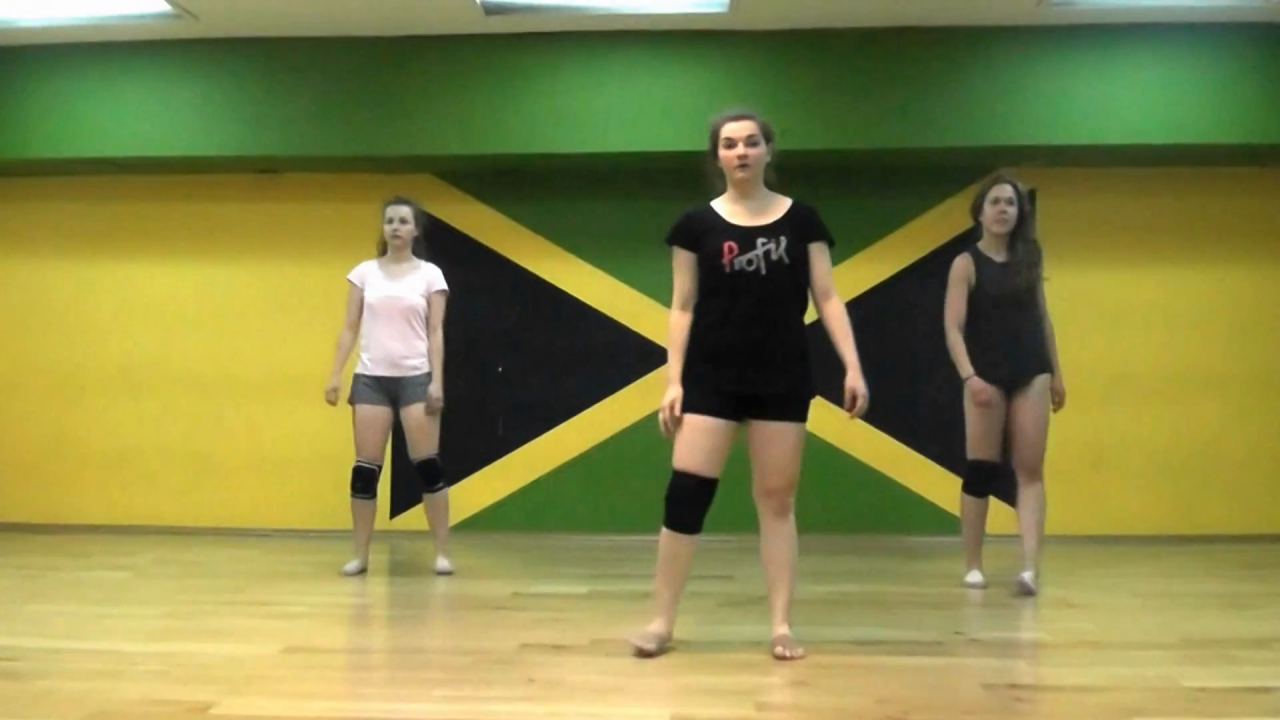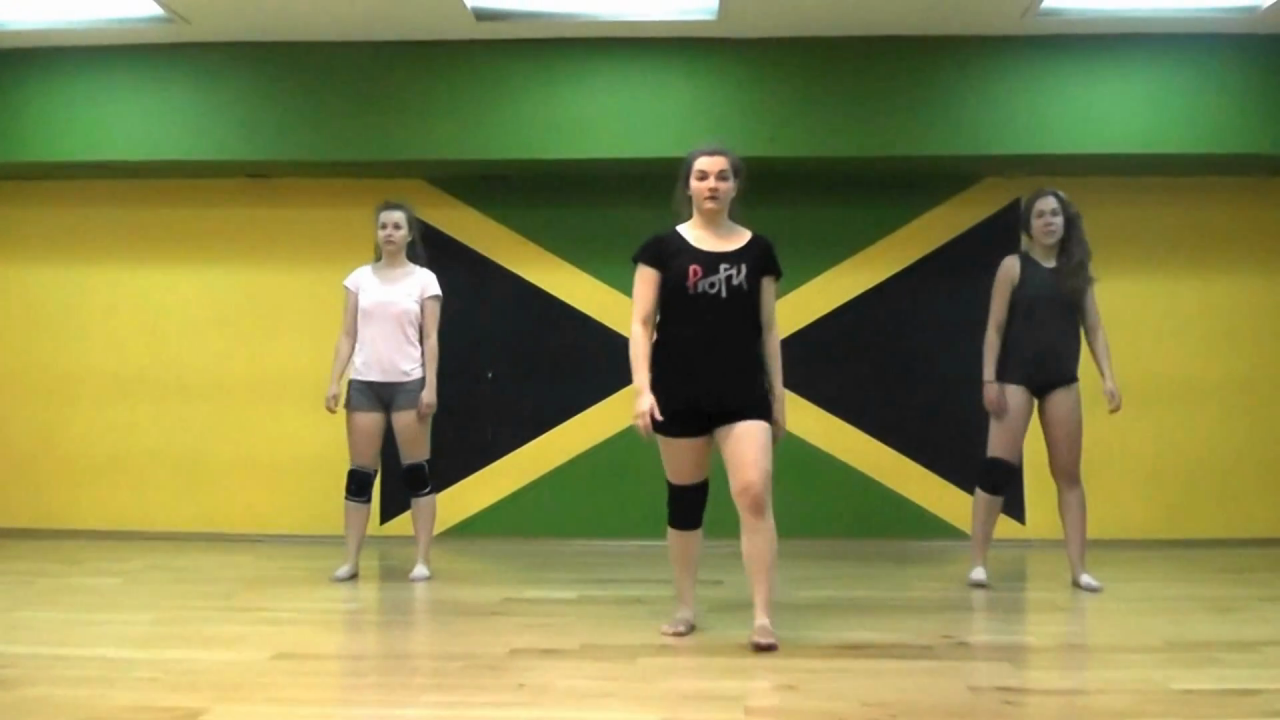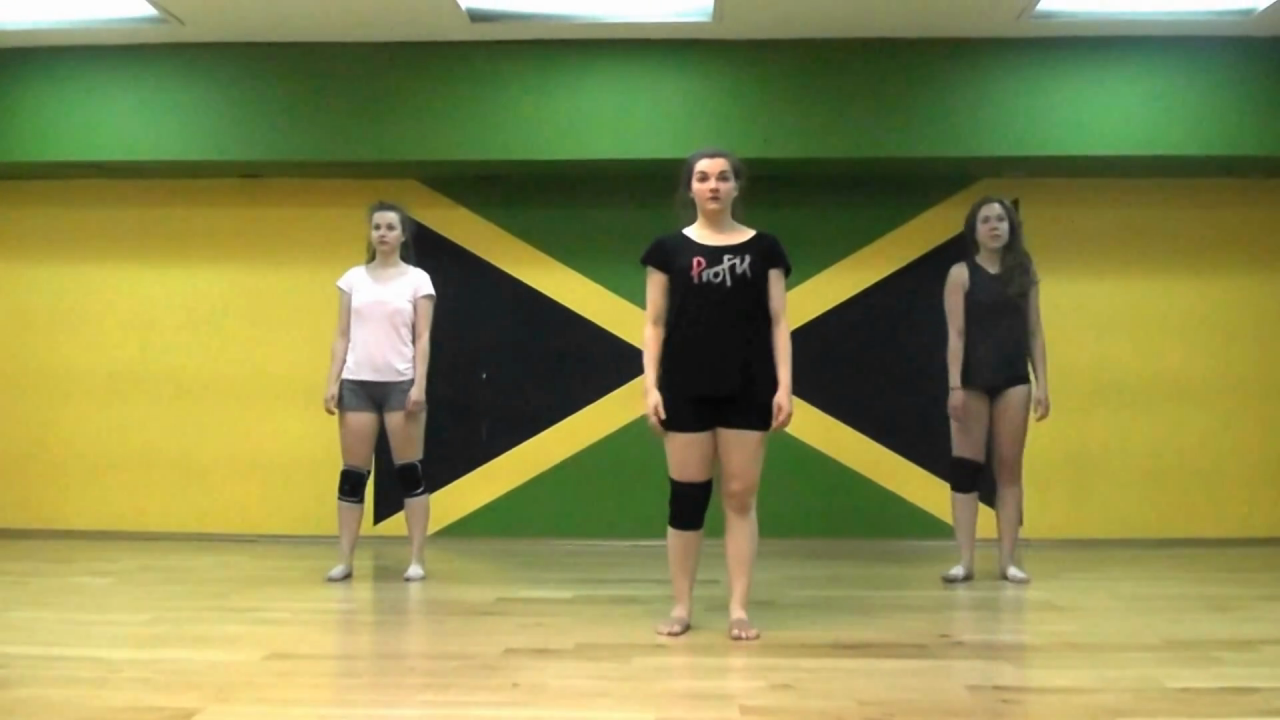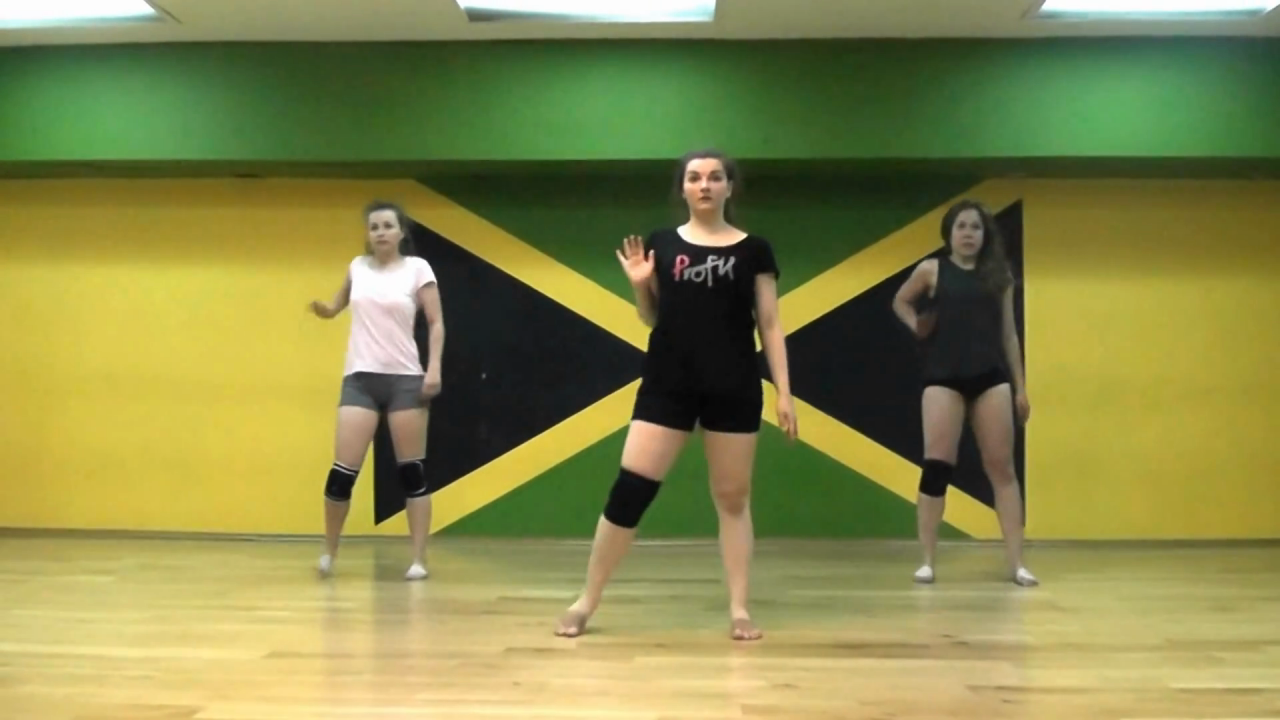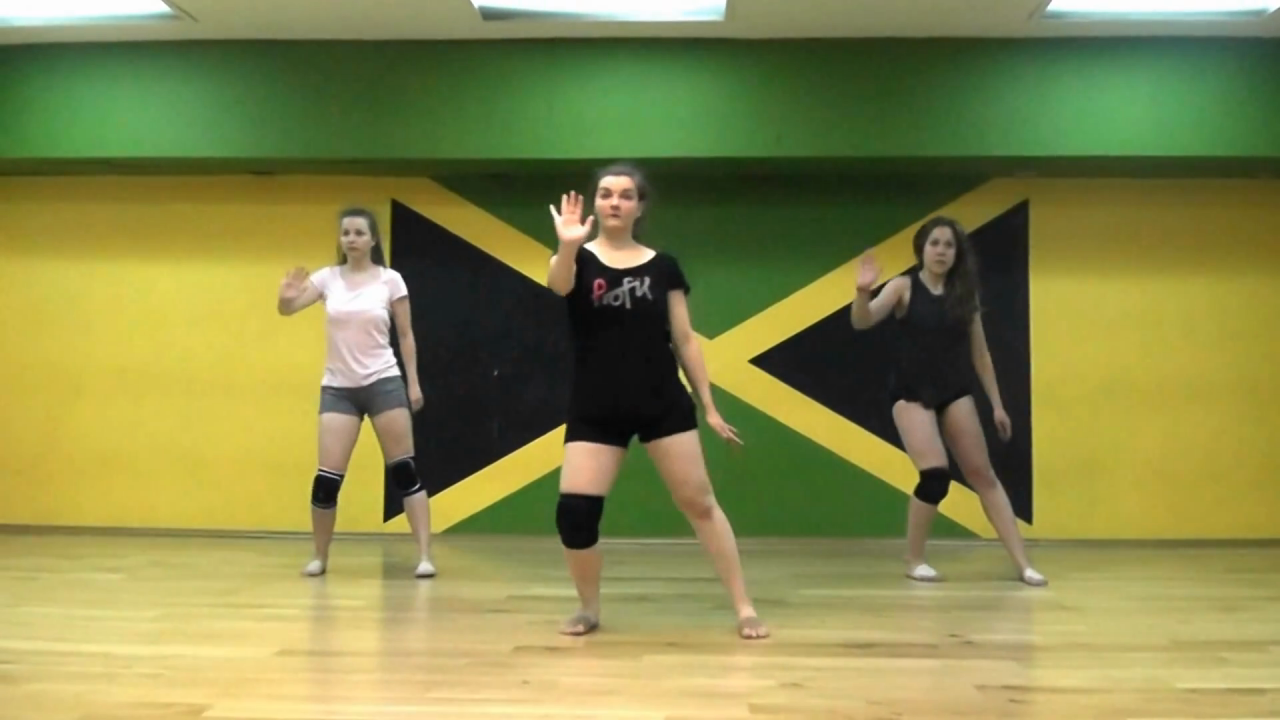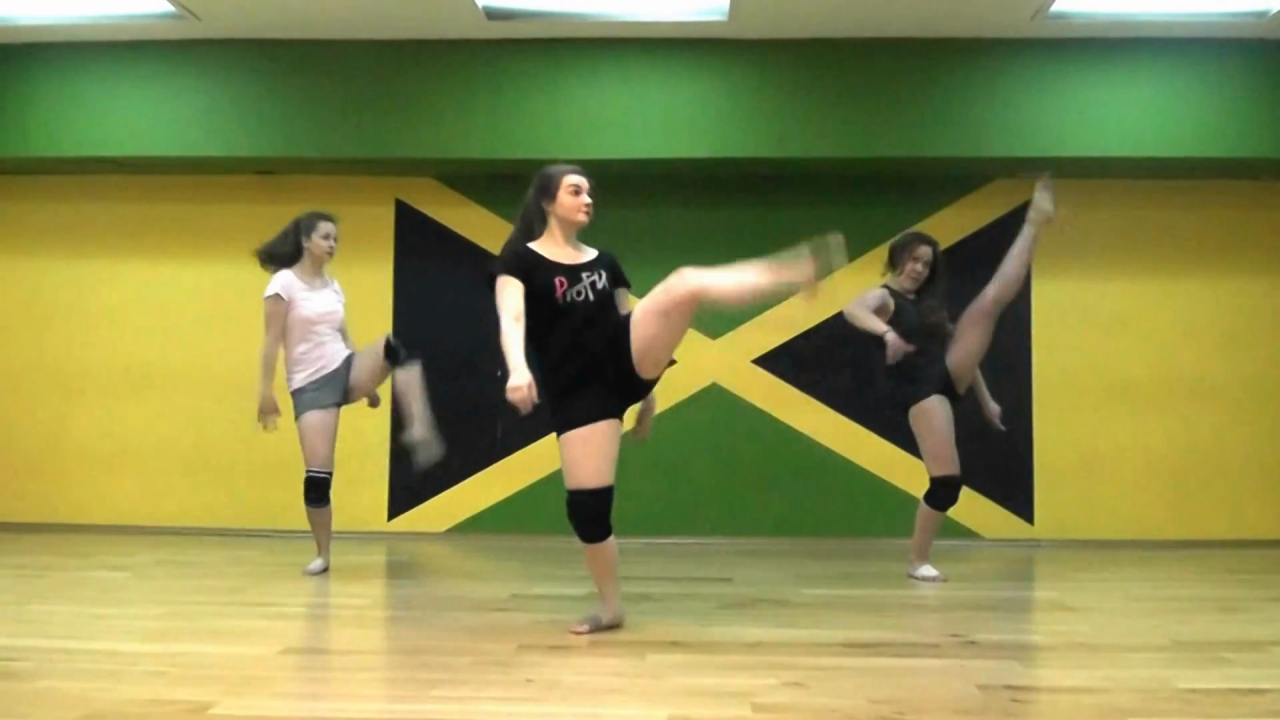
dt=0.7s
person 1, frame 1
left shoulder: (802, 219)
right shoulder: (696, 224)
left elbow: (827, 298)
right elbow: (683, 308)
left wrist: (853, 367)
right wrist: (673, 380)
left hip: (783, 379)
right hip: (711, 377)
left knee: (777, 498)
right knee: (687, 491)
left ankle: (780, 625)
right ankle: (662, 620)
person 1, frame 2
left shoulder: (758, 250)
right shoulder: (661, 247)
left elbow: (767, 330)
right elbow: (642, 324)
left wrist: (778, 395)
right wrist: (642, 389)
left hip: (741, 392)
right hip: (678, 394)
left knee: (754, 493)
right knee: (685, 499)
left ankle: (762, 614)
right ankle: (685, 607)
person 1, frame 3
left shoulder: (764, 247)
right shoulder: (669, 248)
left elbow: (778, 322)
right elbow: (655, 322)
left wrist: (784, 385)
right wrist: (650, 385)
left hip: (748, 389)
right hip: (685, 389)
left knee: (740, 496)
right knee: (687, 496)
left ankle: (739, 608)
right ankle: (681, 606)
person 1, frame 4
left shoulder: (754, 249)
right shoulder: (660, 243)
left elbow: (769, 325)
right elbow: (653, 317)
left wrist: (783, 392)
right wrist: (639, 285)
left hip: (734, 389)
right hip: (666, 385)
left knee: (733, 497)
right knee: (630, 489)
left ankle: (739, 608)
right ankle: (587, 599)
person 1, frame 5
left shoulder: (663, 266)
right shoulder: (578, 260)
left elbow: (684, 340)
right elbow: (560, 282)
left wrist: (709, 408)
right wrist: (568, 243)
left hip: (663, 401)
right hip: (594, 408)
left knee: (698, 503)
right knee: (574, 511)
left ankle: (744, 608)
right ankle: (589, 607)
person 1, frame 6
left shoulder: (604, 261)
right shoulder: (519, 261)
right elbow: (511, 320)
left wrist: (647, 396)
right wrist: (518, 369)
left hip: (627, 361)
right hip: (578, 390)
left knee: (686, 283)
right knee: (587, 503)
left ankle: (795, 274)
right ankle: (609, 607)
person 2, frame 1
left shoulder: (1029, 258)
right shoulder: (966, 263)
left elbow: (1042, 318)
right elbow: (955, 327)
left wrist: (1056, 373)
right wrist: (968, 376)
left hip: (1031, 373)
right hip: (986, 376)
left knee: (1030, 469)
right knee: (982, 468)
left ankle: (1029, 565)
right ankle: (973, 564)
person 2, frame 2
left shoulder: (1077, 270)
right shoulder: (1013, 266)
left elbow: (1093, 329)
right elbow: (995, 328)
left wrist: (1108, 378)
right wrist: (989, 381)
left hip: (1062, 381)
right hip: (1016, 377)
left knee: (1068, 473)
right knee: (999, 466)
left ankle: (1078, 568)
right ankle: (978, 561)
person 2, frame 3
left shoulder: (1023, 274)
right shoulder: (961, 273)
left elbow: (1034, 333)
right elbow: (956, 334)
left wrist: (1042, 384)
right wrist: (955, 386)
left hip: (1013, 381)
right hip: (972, 381)
left knee: (1009, 469)
right knee: (965, 466)
left ankle: (1007, 560)
right ankle: (965, 560)
person 2, frame 4
left shoulder: (998, 273)
right shoulder: (931, 269)
left elbow: (1009, 334)
right elbow: (899, 302)
left wrist: (1020, 387)
right wrist: (916, 325)
left hip: (992, 378)
right hip: (944, 378)
left knee: (1002, 468)
right knee: (937, 466)
left ankle: (1016, 562)
right ankle: (927, 560)
person 2, frame 5
left shoulder: (965, 293)
right shoulder: (903, 287)
left elbow: (979, 351)
right elbow: (861, 321)
left wrist: (997, 404)
right wrist: (863, 290)
left hip: (956, 395)
right hip: (911, 396)
left knee: (984, 475)
right knee: (936, 474)
left ankle: (1022, 563)
right ankle: (914, 559)
person 2, frame 6
left shoulder: (930, 302)
right shoulder: (882, 298)
left elbow: (960, 343)
right elbow: (853, 309)
left wrist: (985, 399)
right wrist: (887, 333)
left hip: (951, 374)
right hip: (922, 390)
left knee: (989, 304)
right knee: (946, 479)
right ankle: (917, 559)
person 3, frame 1
left shoulder: (430, 274)
right shoulder: (365, 272)
left elbow: (436, 332)
right elbow: (350, 328)
left wrist: (438, 381)
right wrist: (335, 374)
left hip: (415, 378)
right hip: (370, 378)
left knee: (427, 466)
right knee: (366, 468)
left ankle: (441, 552)
right ankle: (361, 554)
person 3, frame 2
left shoulder: (424, 280)
right shoulder: (359, 277)
left elbow: (430, 339)
right elbow: (348, 335)
left wrist: (430, 387)
right wrist: (334, 382)
left hip: (407, 383)
right hip: (365, 384)
left knee: (416, 471)
right knee: (360, 473)
left ankle: (422, 559)
right ankle: (351, 559)
person 3, frame 3
left shoulder: (417, 279)
right shoulder: (353, 278)
left elbow: (422, 338)
right elbow: (342, 335)
left wrist: (419, 385)
right wrist: (332, 382)
left hip: (400, 383)
right hip: (357, 383)
left knee: (409, 471)
right knee: (353, 473)
left ankle: (416, 559)
right ankle: (345, 559)
person 3, frame 4
left shoulder: (417, 268)
right shoulder: (359, 266)
left elbow: (436, 322)
right elbow: (343, 302)
left wrist: (434, 367)
right wrist: (326, 309)
left hip: (404, 379)
right hip: (359, 378)
left knee: (411, 471)
right knee: (342, 471)
left ankle: (418, 559)
right ankle: (329, 551)
person 3, frame 5
left shoulder: (389, 280)
right shoulder: (327, 278)
left elbow: (405, 335)
right elbow: (287, 309)
left wrist: (413, 382)
right wrist: (285, 297)
left hip: (384, 382)
right hip: (337, 388)
left knee: (405, 471)
right knee: (326, 479)
left ankle: (425, 555)
right ankle: (320, 556)
person 3, frame 6
left shoulder: (332, 285)
right shoulder: (283, 282)
right elbow: (271, 341)
left wrist: (368, 386)
right wrist: (266, 391)
left hip: (345, 368)
right hip: (309, 385)
left knee: (394, 348)
right knee: (318, 477)
left ankle: (419, 433)
right ankle: (322, 555)
